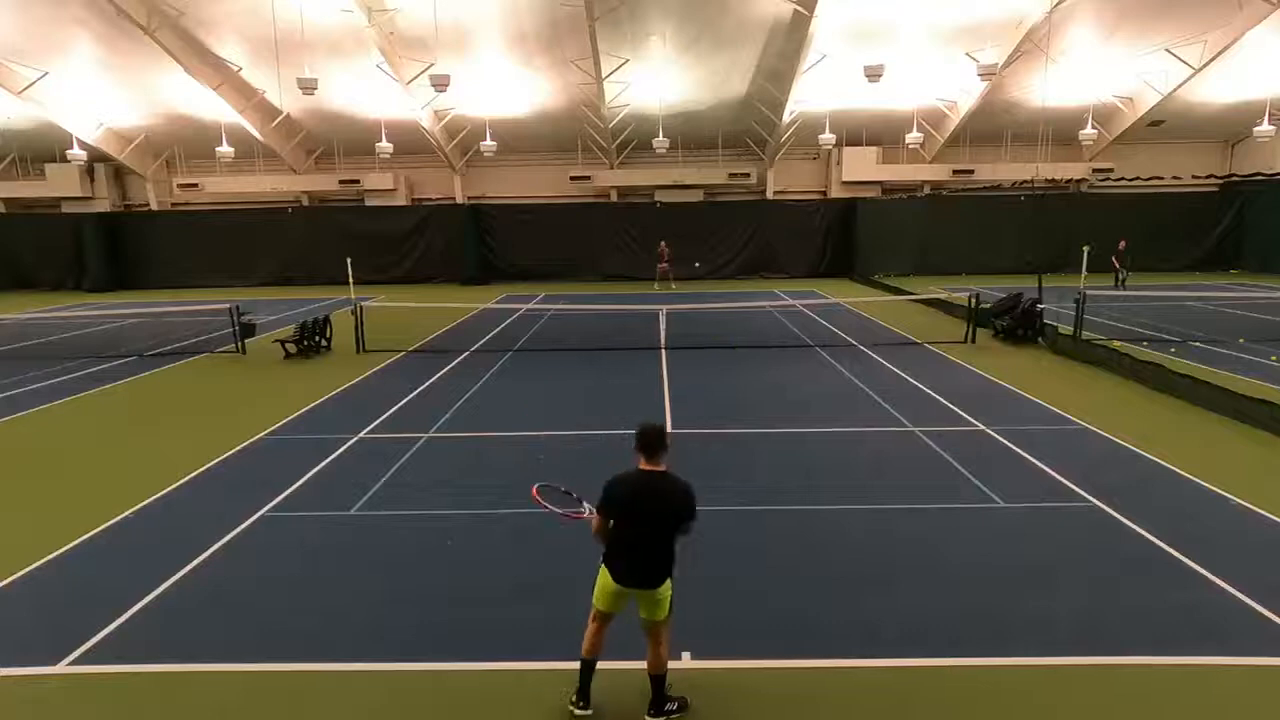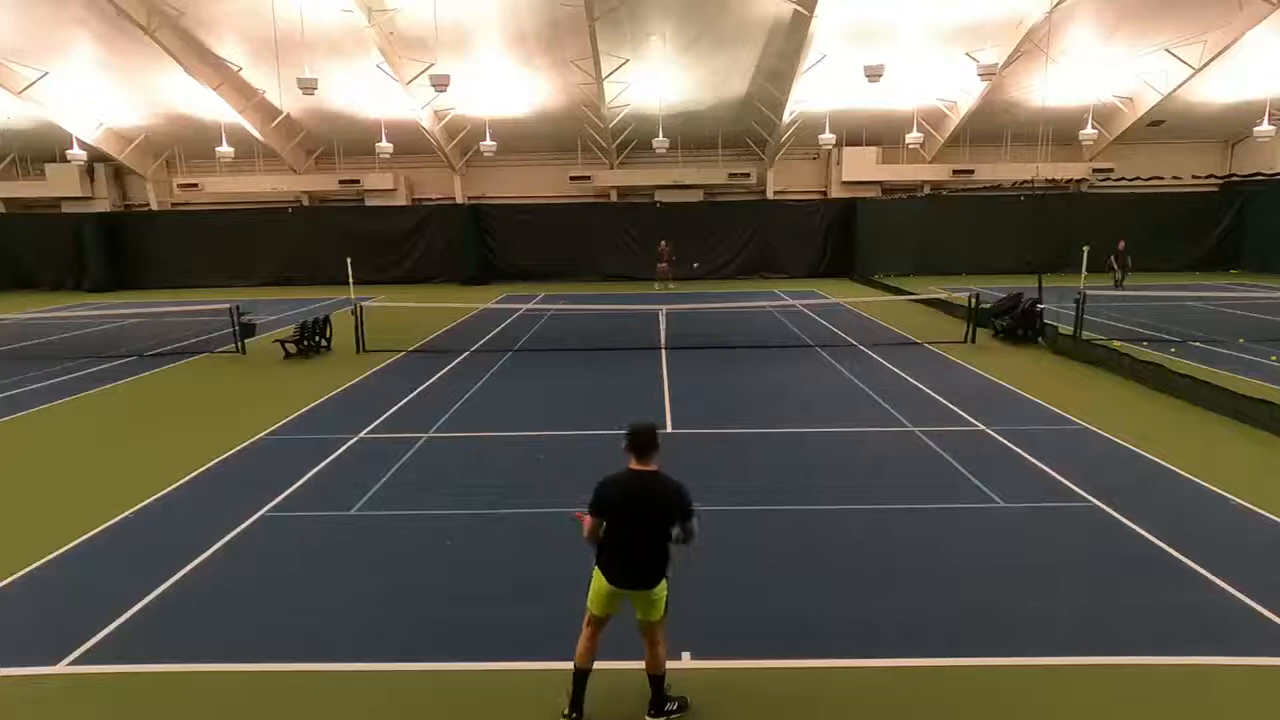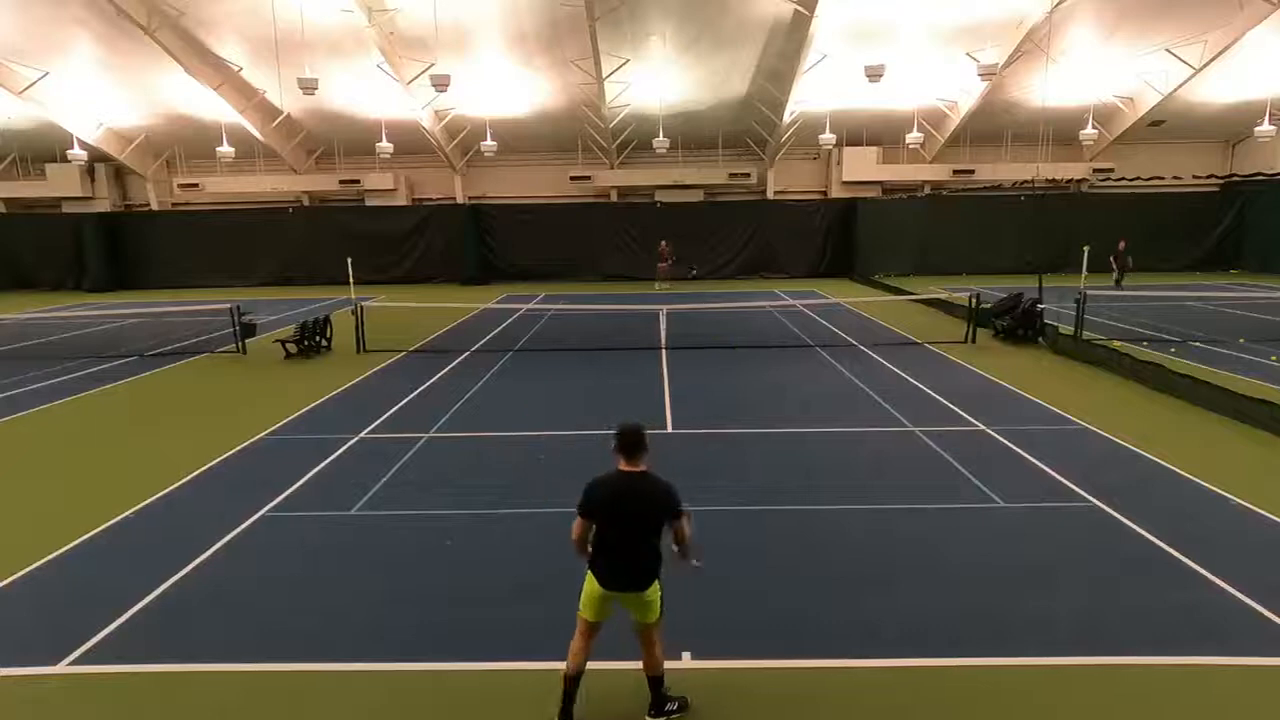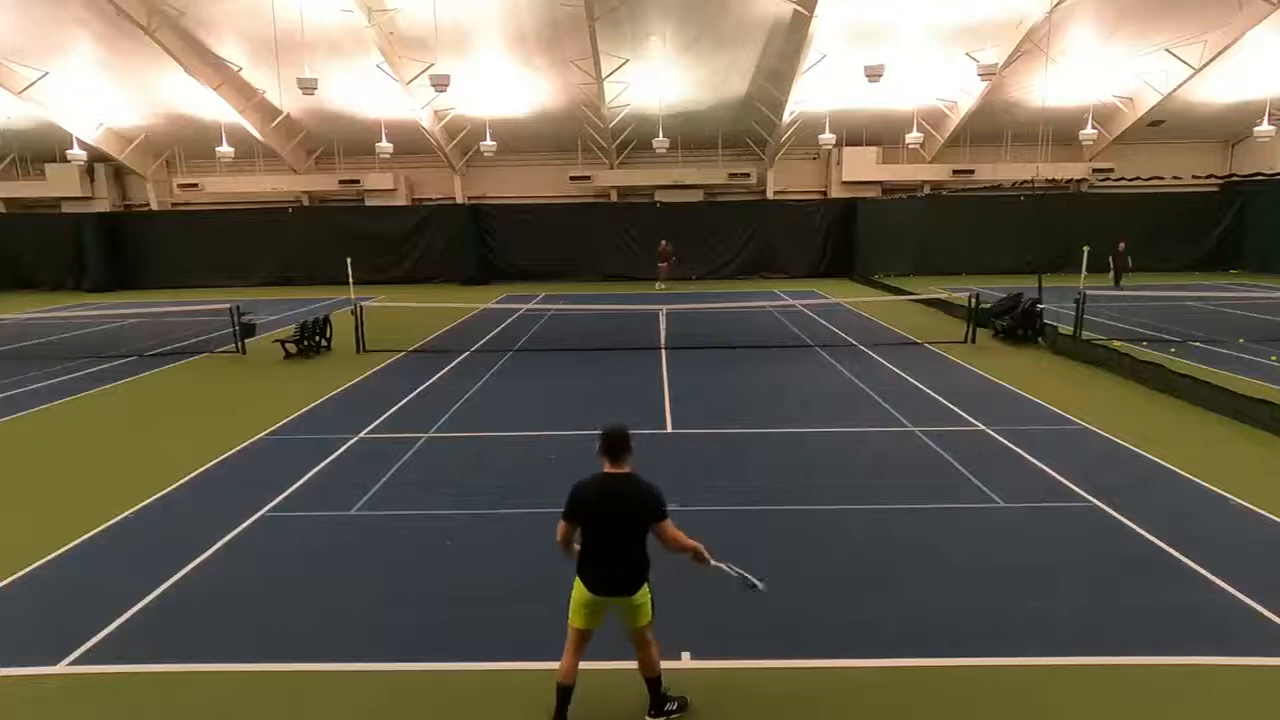
dt=0.1s
person 1, frame 1
left shoulder: (617, 485)
right shoulder: (682, 491)
left elbow: (599, 530)
right elbow: (686, 528)
left hip: (616, 571)
right hip: (656, 577)
left knee: (597, 625)
right knee: (657, 638)
person 1, frame 2
left shoulder: (608, 486)
right shoulder: (674, 491)
left elbow: (590, 534)
right elbow: (688, 534)
right wrist: (673, 537)
left hip: (609, 573)
right hip: (651, 578)
left knee: (591, 631)
right knee: (654, 639)
person 1, frame 3
left shoulder: (597, 488)
right shoulder: (664, 491)
left elbow: (579, 536)
right elbow: (683, 538)
left wrist: (587, 553)
right wrist: (685, 552)
left hip: (602, 576)
right hip: (643, 580)
left knee: (582, 638)
right knee: (650, 641)
person 1, frame 4
left shoulder: (582, 490)
right shoulder: (647, 493)
left elbow: (563, 538)
right elbow: (669, 539)
left wrist: (575, 553)
right wrist: (697, 548)
left hip: (590, 582)
right hip: (632, 584)
left knee: (573, 647)
right knee: (644, 643)
